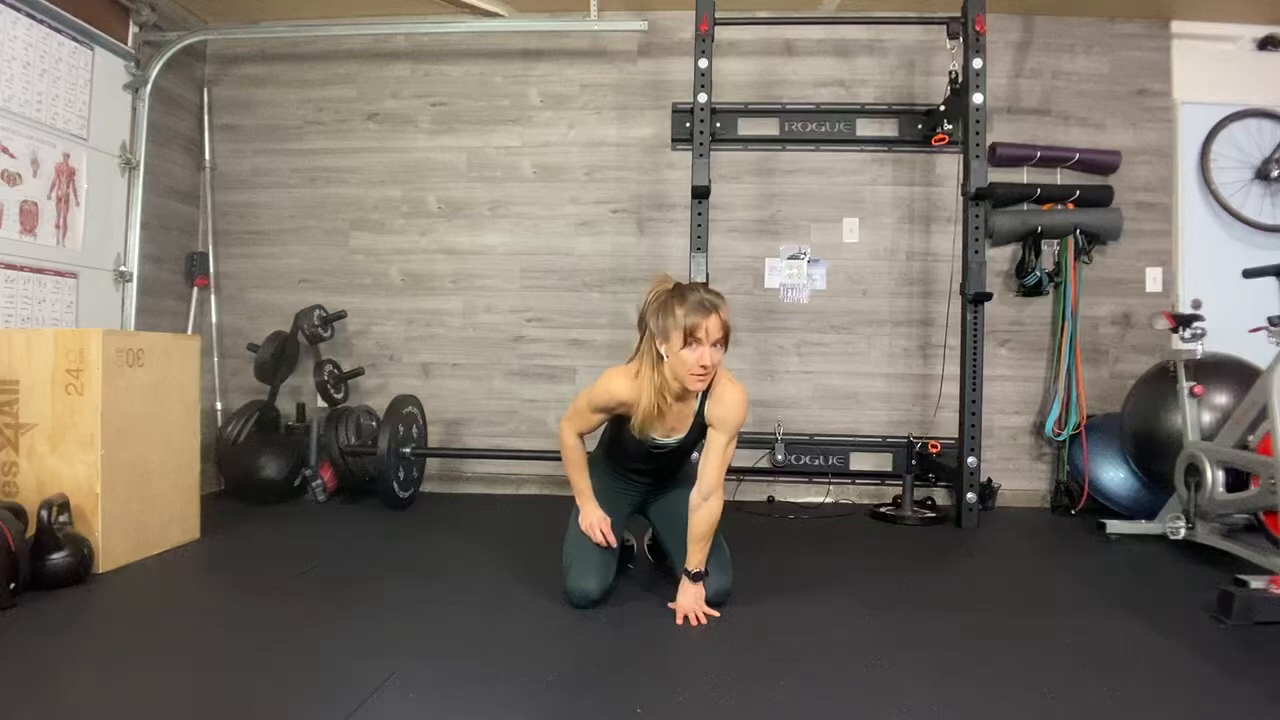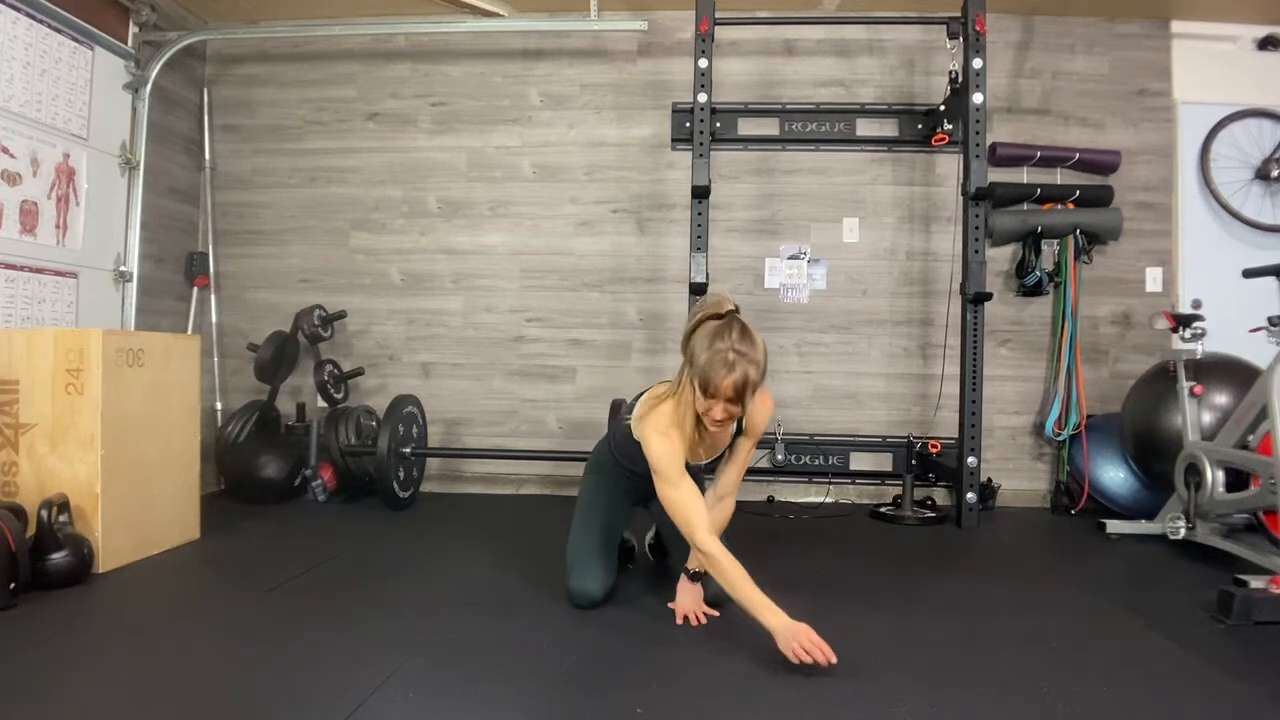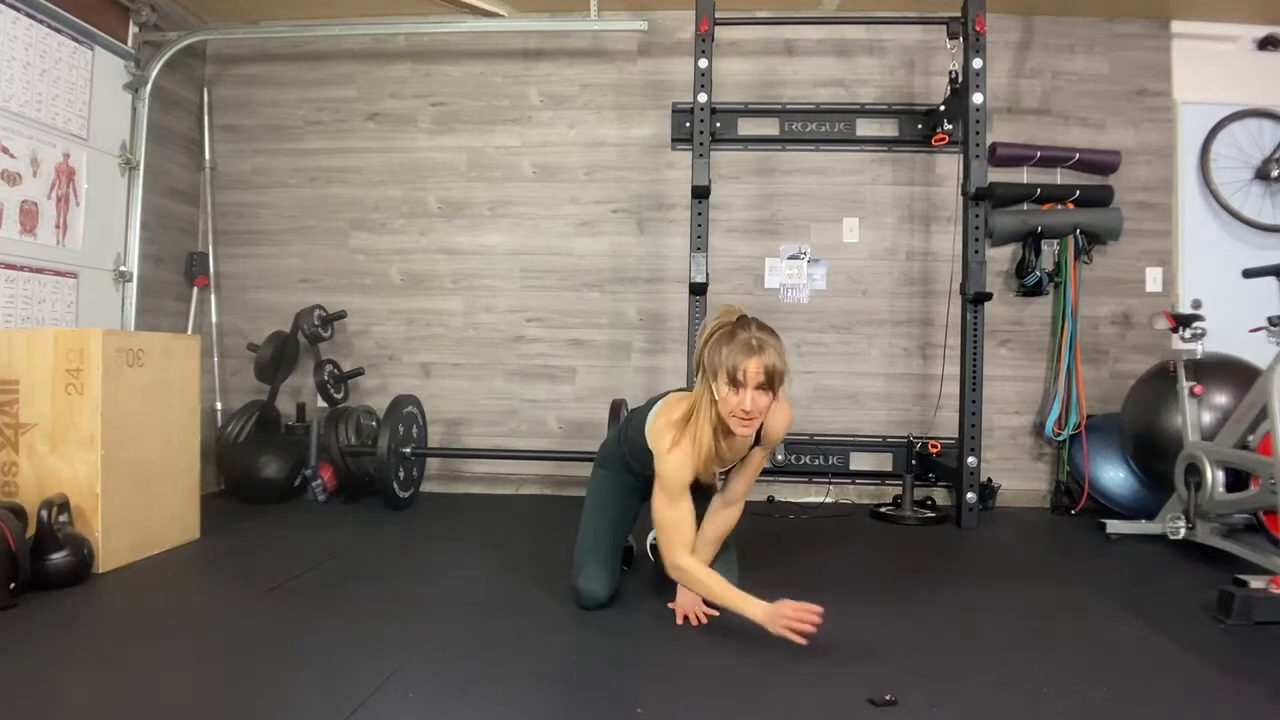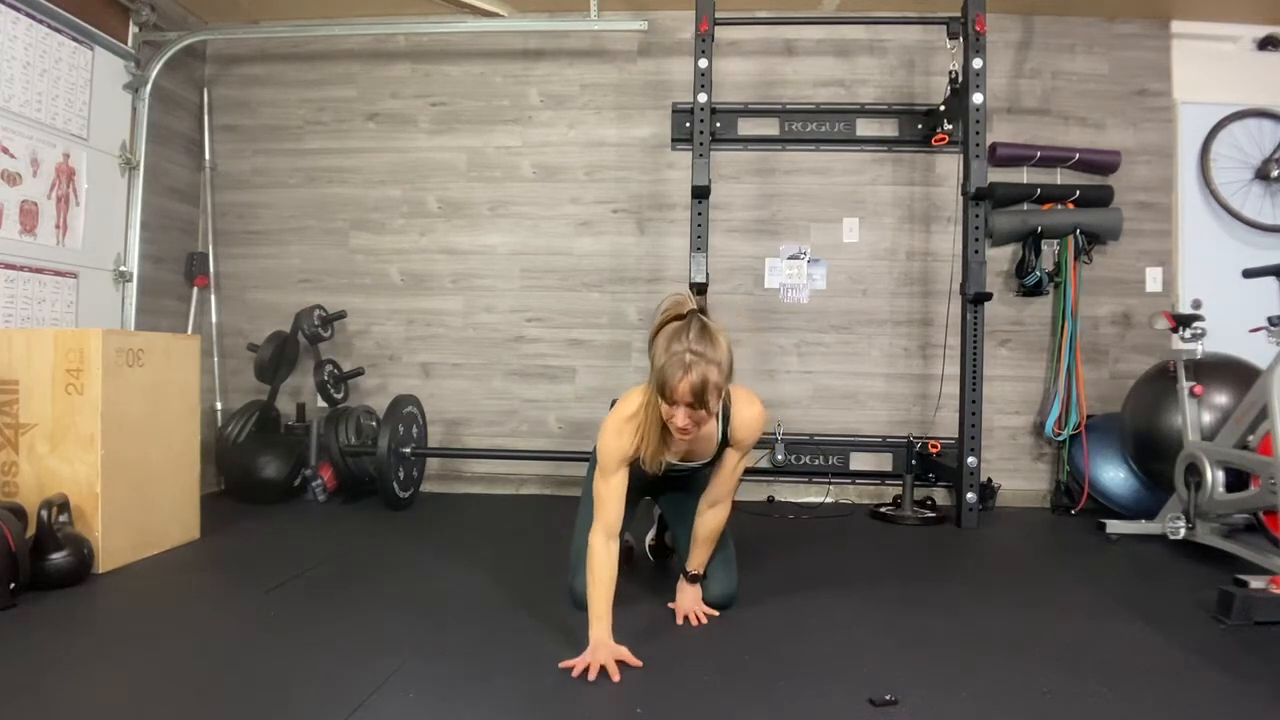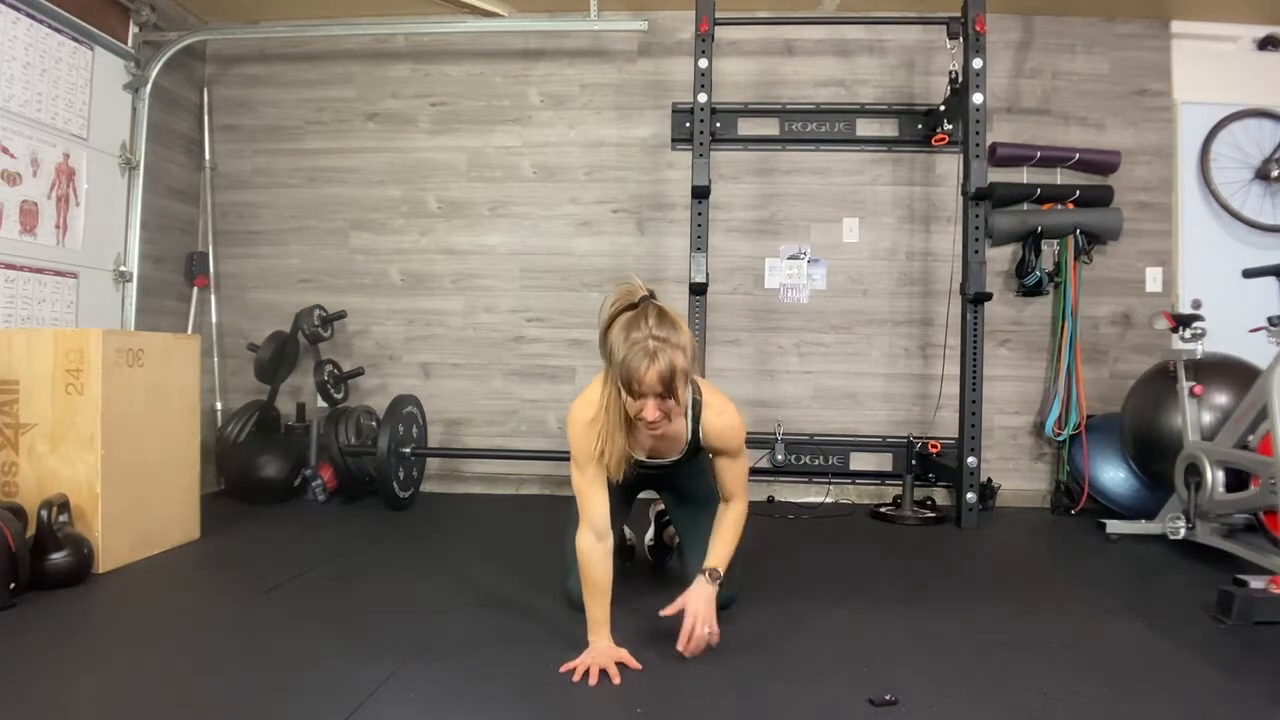
dt=1s
person 1, frame 1
left shoulder: (729, 398)
right shoulder: (622, 385)
left elbow: (708, 493)
right elbow: (570, 430)
left wrist: (692, 576)
right wrist: (587, 504)
left hip: (674, 480)
right hip: (613, 476)
left knee: (714, 589)
right knee: (584, 591)
left ankle: (659, 545)
right ankle: (617, 545)
person 1, frame 2
left shoulder: (758, 410)
right shoulder: (663, 424)
left elbow: (722, 498)
right elbow: (706, 543)
left wrist: (691, 575)
right wrist: (779, 624)
left hip: (680, 477)
right hip: (617, 473)
left knee: (714, 590)
right knee: (587, 591)
left ankle: (661, 544)
right ankle: (620, 544)
person 1, frame 3
left shoulder: (774, 417)
right shoulder: (678, 436)
left elbow: (729, 502)
right elbow: (678, 560)
left wrist: (693, 585)
right wrist: (764, 613)
left hip: (697, 478)
right hip: (627, 467)
left knee: (719, 587)
right knee: (592, 593)
right ankle: (619, 544)
person 1, frame 4
left shoulder: (746, 416)
right shoulder: (626, 420)
left elbow: (716, 504)
right elbow: (604, 533)
left wrist: (691, 579)
right wrist: (600, 638)
left hip: (690, 478)
right hip: (628, 471)
left knee: (719, 593)
right knee: (584, 593)
left ankle: (668, 533)
person 1, frame 5
left shoulder: (719, 418)
right shoulder: (588, 414)
left elbow: (734, 501)
right elbow: (593, 532)
left wrist: (707, 580)
right wrist: (600, 639)
left hip: (686, 471)
right hip: (618, 470)
left knee: (717, 590)
right knee: (581, 594)
left ankle: (667, 527)
right ankle: (625, 540)
